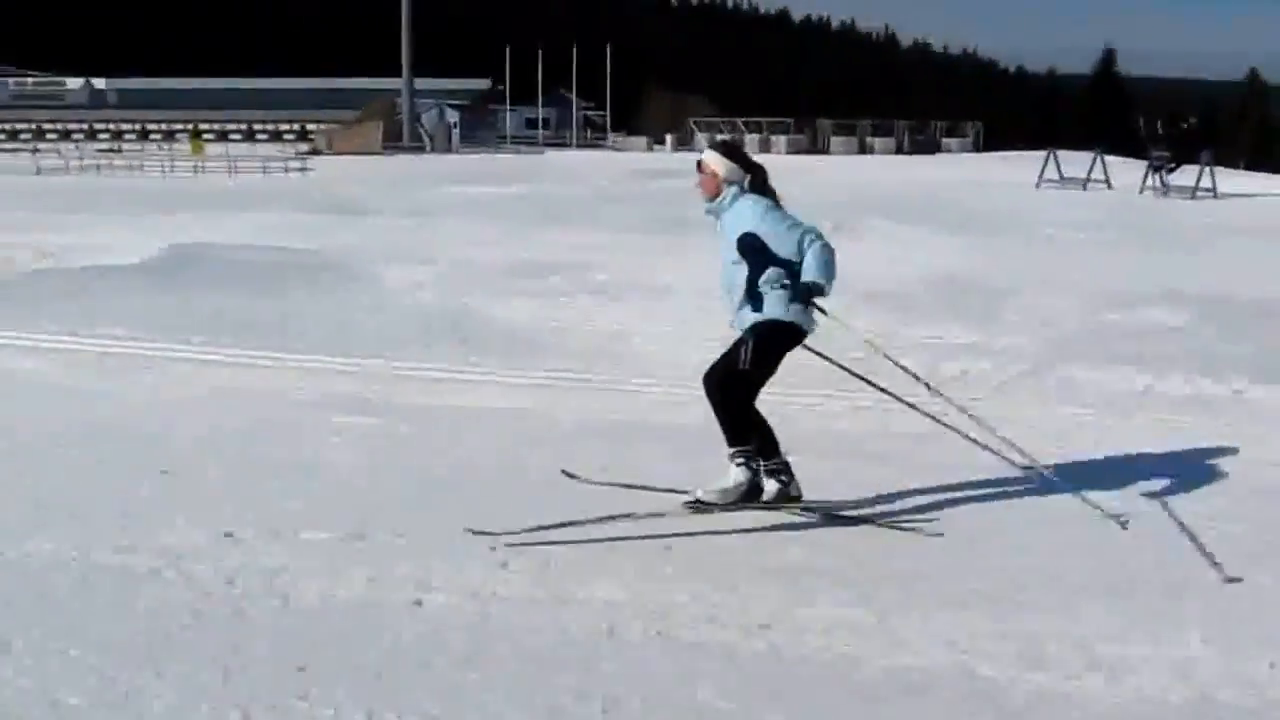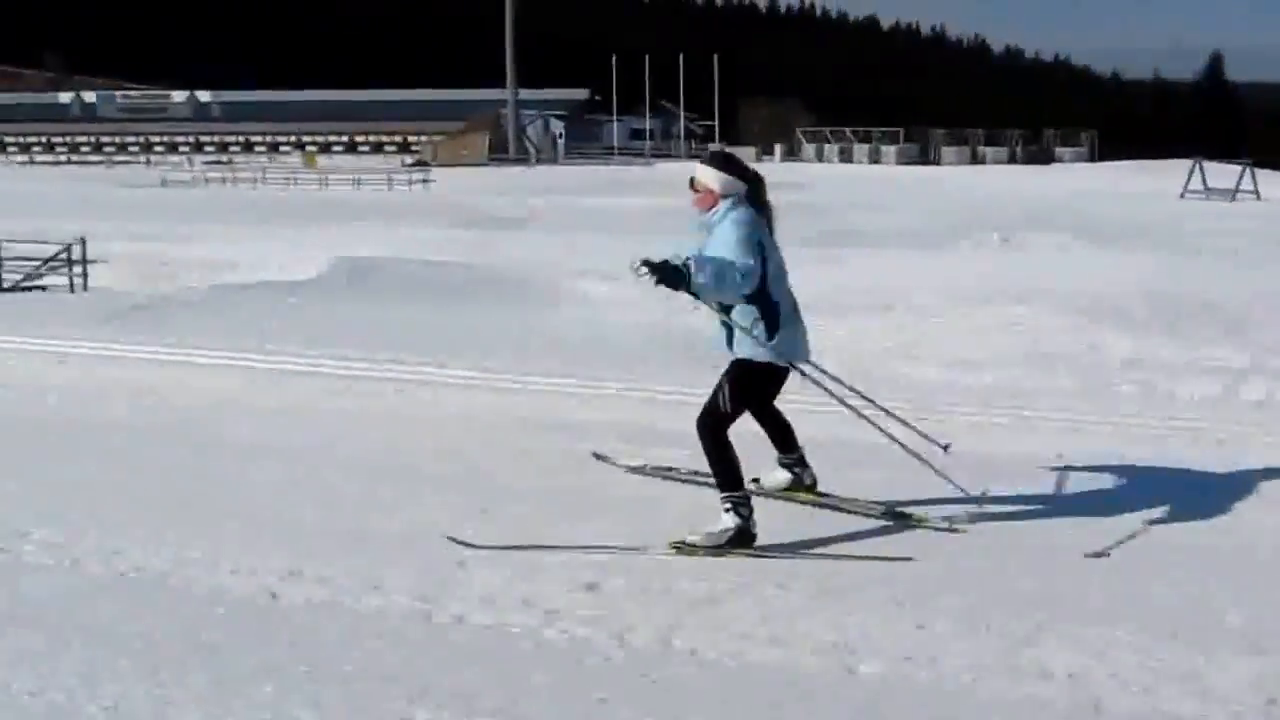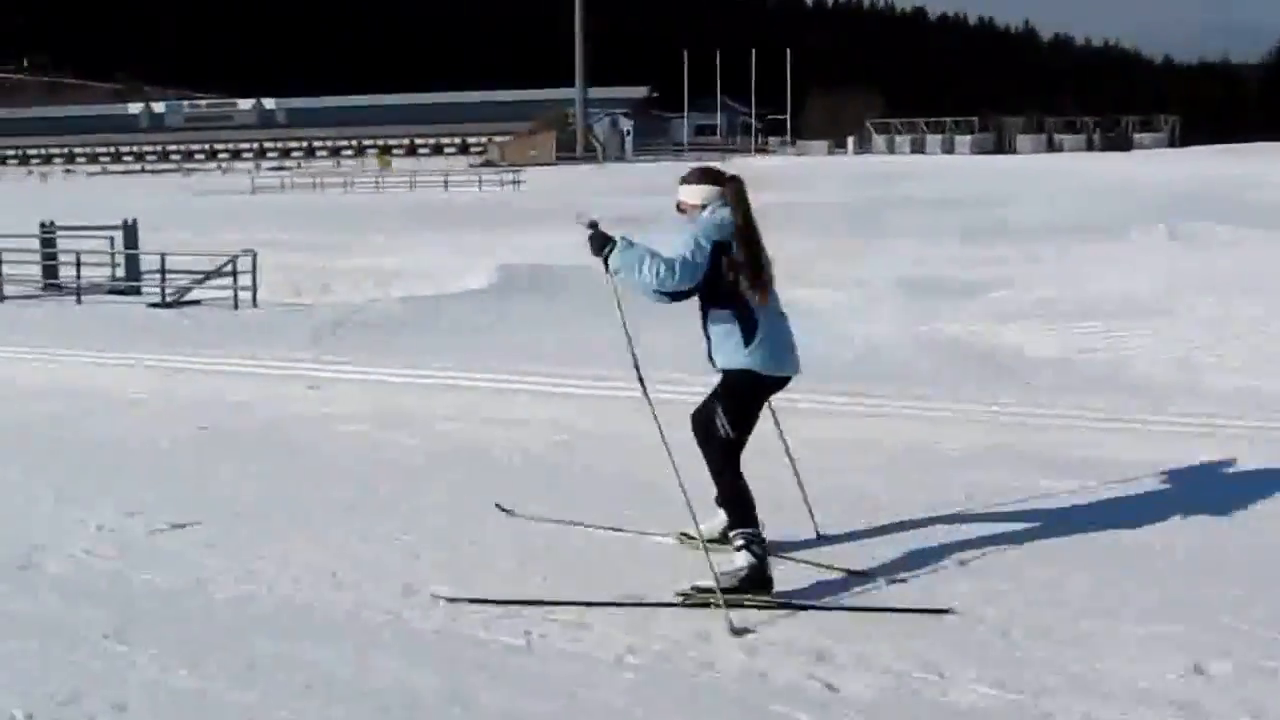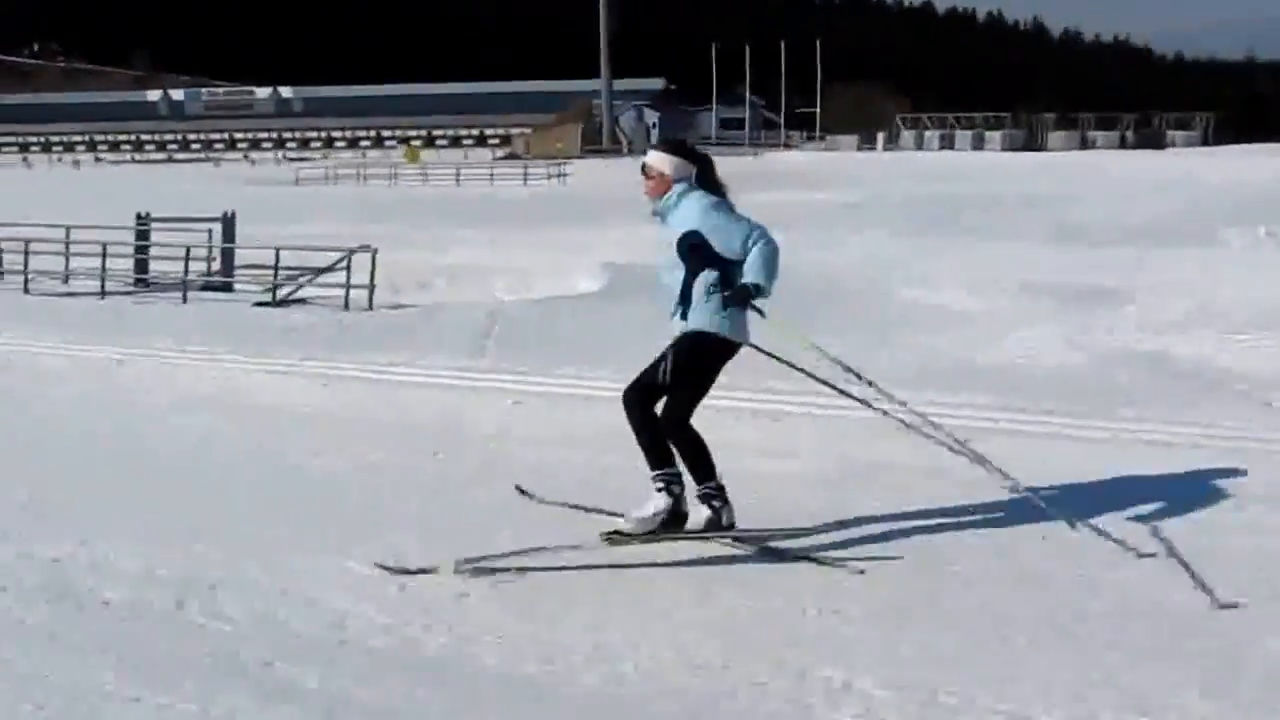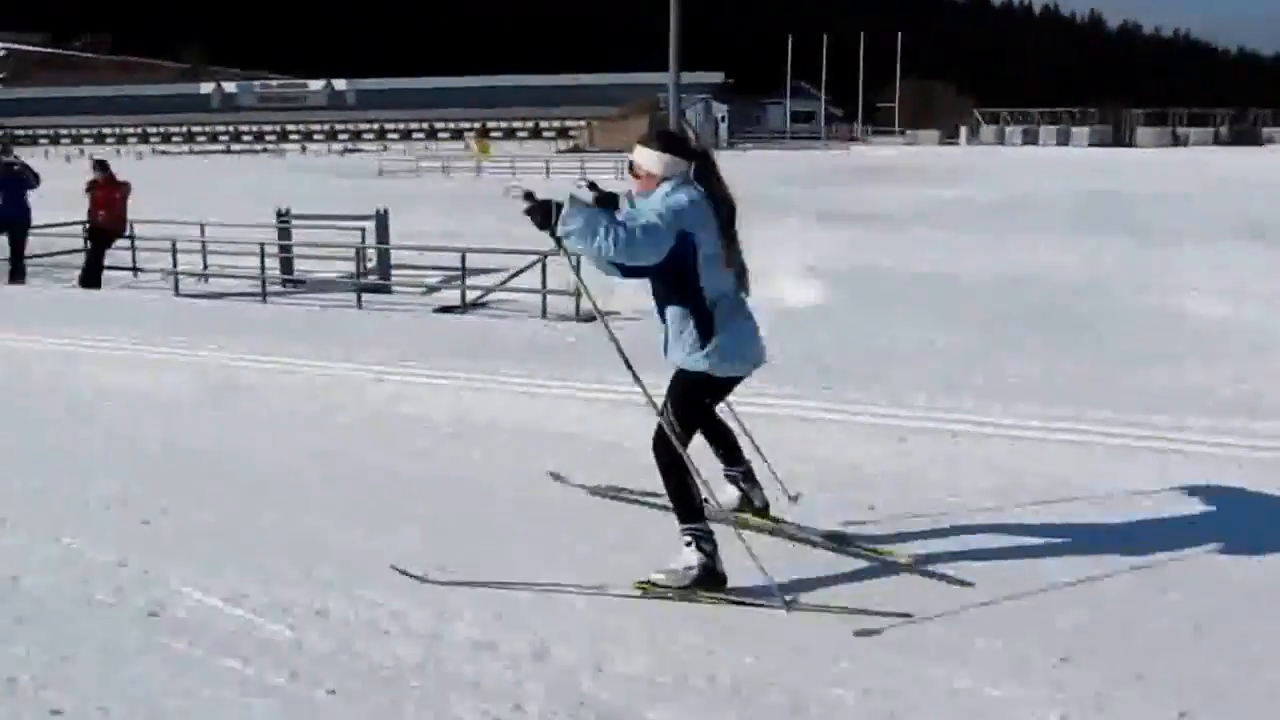
dt=0.5s
person 1, frame 1
left shoulder: (754, 210)
right shoulder: (734, 212)
left elbow: (816, 246)
left wrist: (814, 284)
left hip: (778, 318)
right hip: (764, 319)
left knee: (718, 381)
right knee: (738, 397)
left ankle: (747, 474)
right ankle: (779, 480)
person 1, frame 2
left shoulder: (737, 225)
right shoulder: (740, 218)
left elbow: (739, 276)
right elbow: (719, 266)
left wrist: (685, 274)
right wrist: (674, 269)
left hip: (761, 346)
right hip: (777, 340)
left knee: (710, 425)
right knee: (758, 405)
left ankle: (737, 520)
right ankle: (795, 471)
person 1, frame 3
left shoulder: (713, 230)
right shoulder: (736, 228)
left elbow: (671, 276)
left wrist: (614, 251)
left hip: (751, 361)
right hip: (769, 357)
left knee: (722, 453)
right knee: (705, 422)
left ankle: (751, 561)
right ankle: (732, 518)
person 1, frame 4
left shoulder: (700, 207)
right shoulder: (680, 211)
left elbow: (762, 244)
left wrist: (752, 285)
left hip: (708, 328)
right hip: (702, 329)
left knee: (638, 398)
right knee: (673, 419)
left ankle: (669, 499)
right ankle: (714, 505)
person 1, frame 5
left shoulder: (677, 212)
right shoulder: (693, 201)
left elbow: (627, 244)
right elbow: (639, 245)
left wrist: (563, 217)
right wrist: (612, 206)
left hip: (710, 353)
right hip: (738, 345)
left knee: (669, 445)
right knee: (695, 414)
left ankle: (702, 558)
right ankle: (746, 489)
